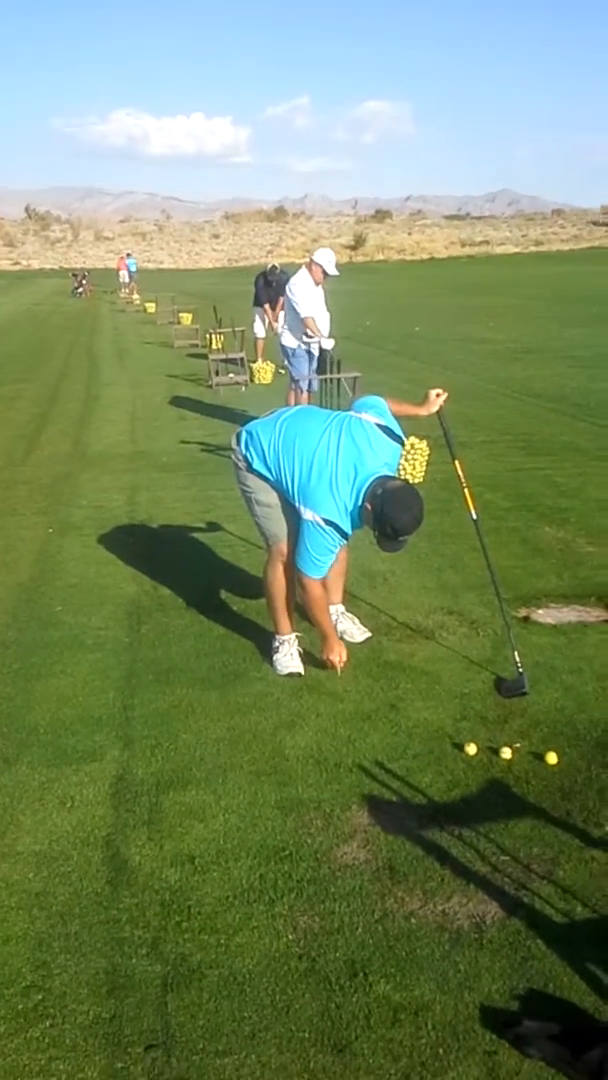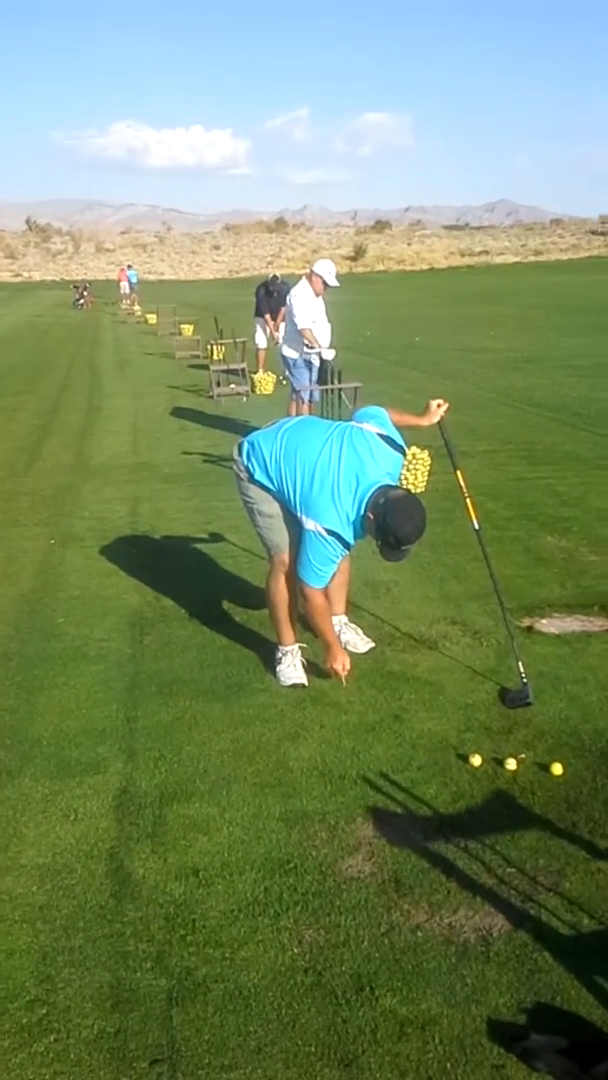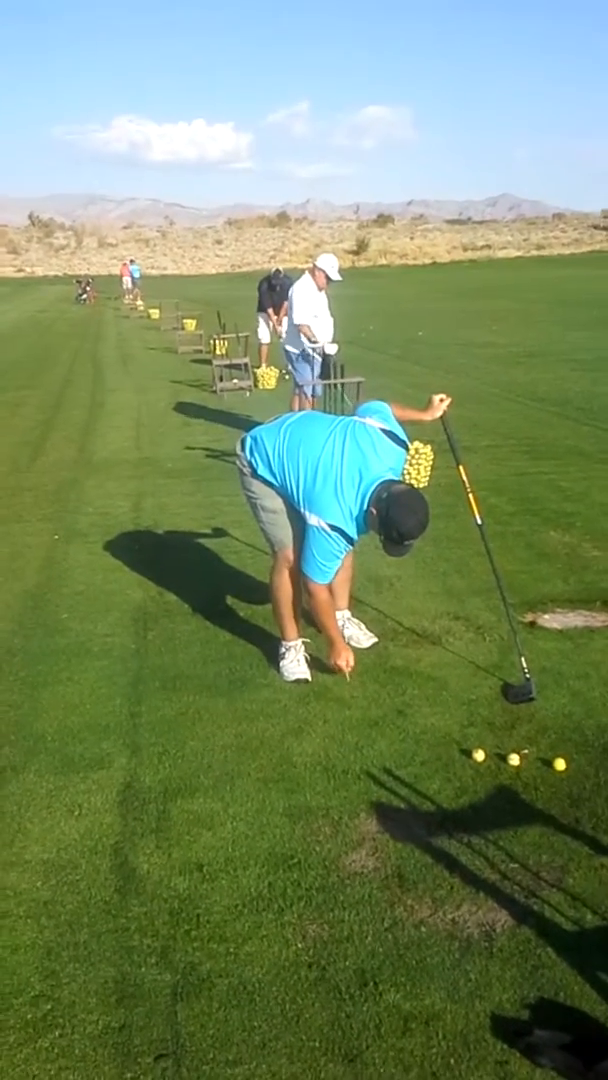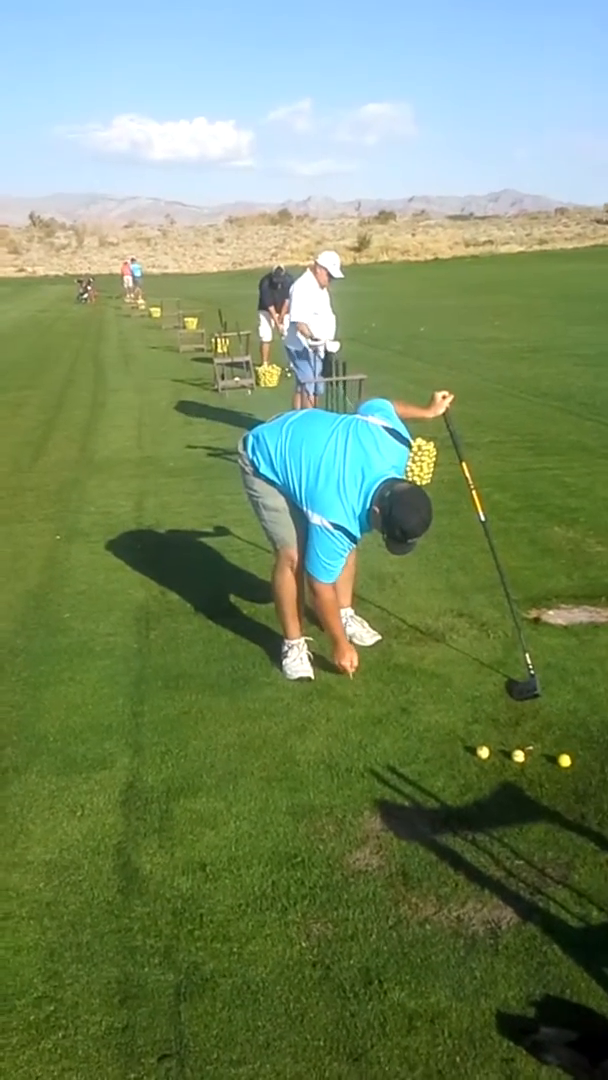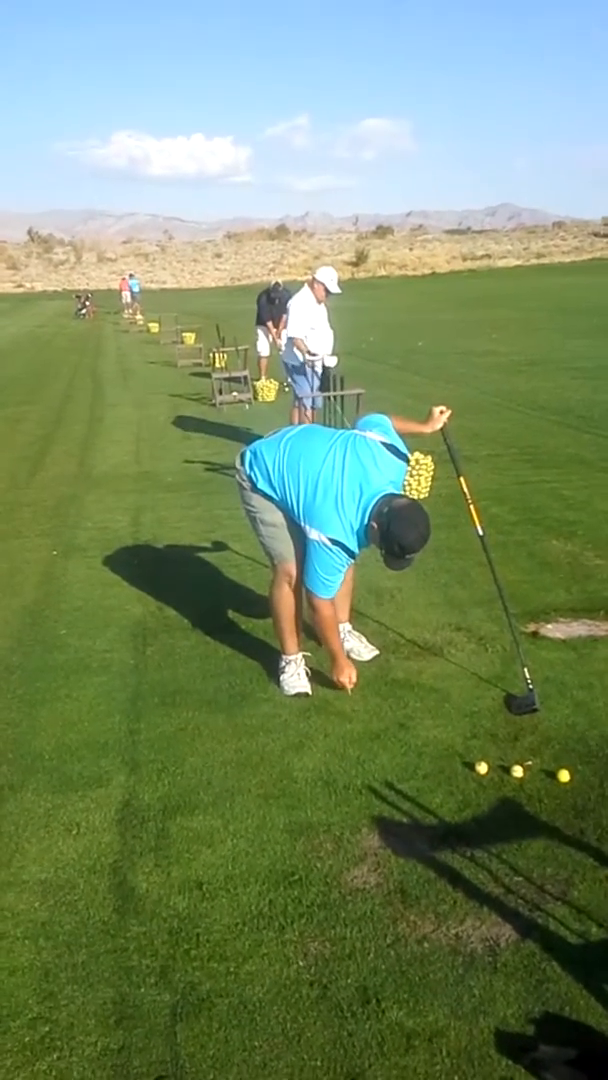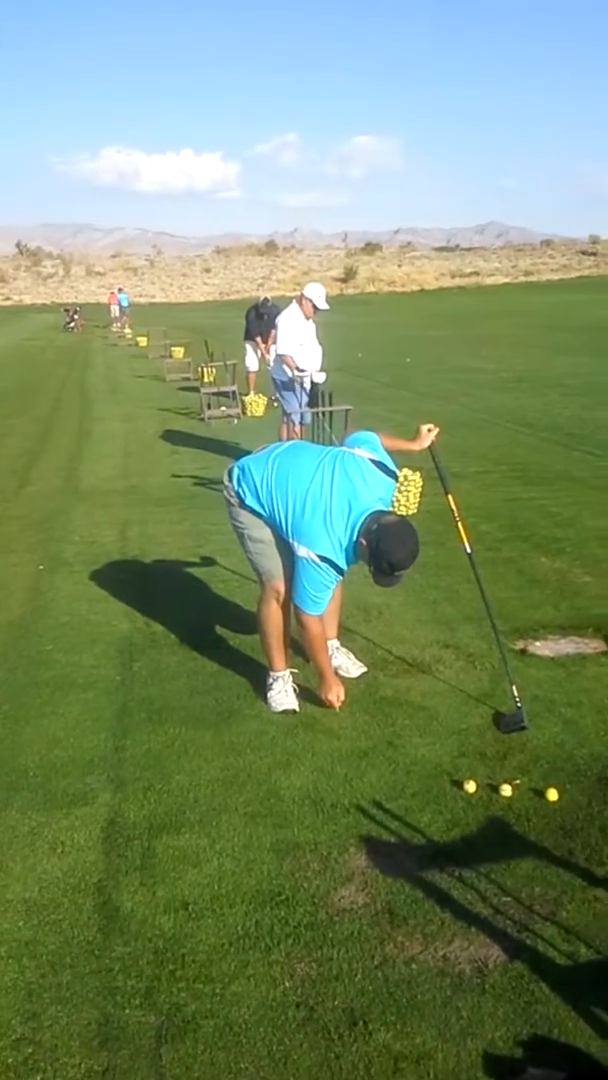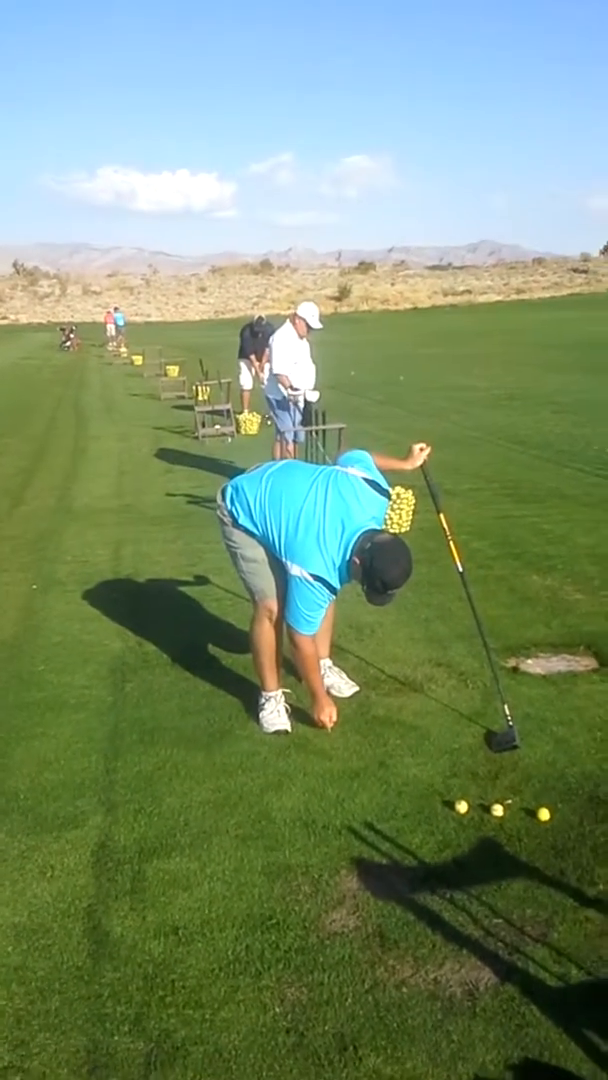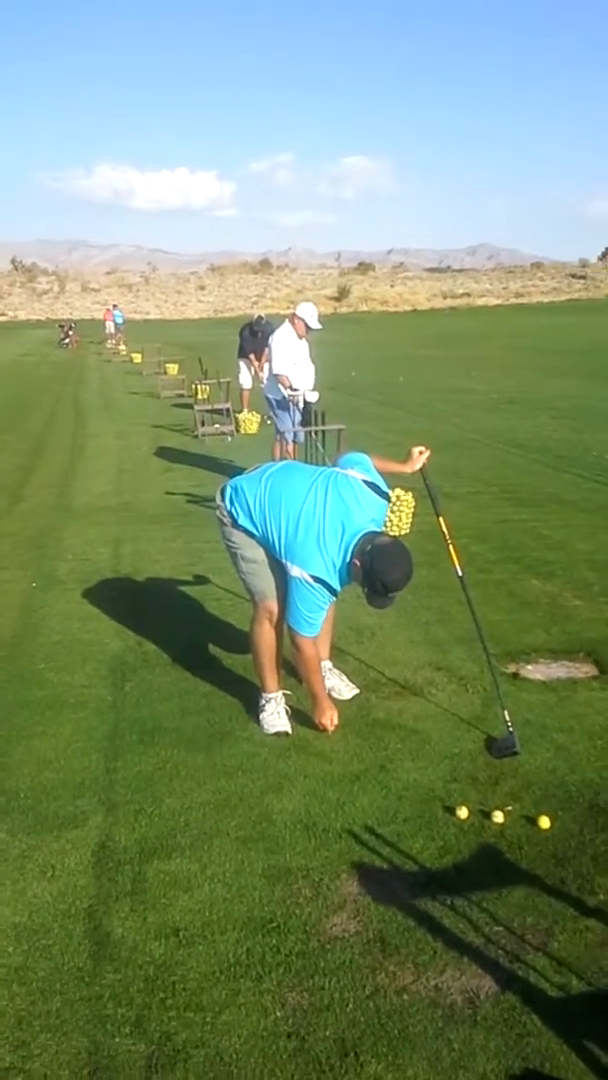
dt=0.1s
person 1, frame 1
left shoulder: (389, 442)
right shoulder: (327, 515)
left elbow: (368, 402)
right elbow: (310, 581)
left wrist: (421, 409)
right wrist: (330, 640)
right hip: (257, 456)
left knee: (337, 540)
right knee: (284, 550)
left ankle: (335, 611)
right ankle: (284, 639)
person 1, frame 2
left shoulder: (391, 452)
right shoulder: (329, 525)
left elbow: (369, 412)
right elbow: (311, 591)
left wrist: (423, 419)
right wrist: (333, 649)
left hip: (296, 439)
right hip: (259, 468)
left knee: (339, 550)
right knee: (286, 561)
left ankle: (338, 621)
right ankle: (287, 650)
person 1, frame 3
left shoulder: (394, 447)
right shoulder: (332, 520)
left elbow: (373, 407)
right elbow: (316, 587)
left wrist: (425, 414)
right wrist: (337, 645)
right hip: (262, 463)
left knee: (343, 545)
right knee: (290, 556)
left ankle: (341, 616)
right ankle: (290, 645)
person 1, frame 4
left shoulder: (396, 444)
right shoulder: (336, 518)
left elbow: (375, 406)
right elbow: (320, 586)
left wrist: (427, 411)
right wrist: (340, 645)
right hip: (263, 460)
left knee: (345, 543)
right knee: (293, 555)
left ankle: (345, 614)
right ankle: (293, 644)
person 1, frame 5
left shoulder: (395, 459)
right shoulder: (334, 534)
left elbow: (372, 421)
right elbow: (320, 603)
left wrist: (425, 426)
right wrist: (339, 661)
right hip: (261, 476)
left knee: (344, 558)
right knee: (290, 570)
left ankle: (343, 629)
right ankle: (291, 659)
person 1, frame 6
left shoulder: (382, 476)
right shoulder: (322, 551)
left elbow: (361, 437)
right elbow: (308, 619)
left wrist: (414, 444)
right wrist: (327, 679)
right hip: (249, 492)
left knee: (331, 576)
right knee: (278, 587)
left ankle: (331, 647)
right ankle: (278, 676)
person 1, frame 7
left shoulder: (376, 495)
right shoulder: (315, 570)
left elbow: (354, 456)
right elbow: (301, 639)
left wrist: (406, 463)
right wrist: (320, 699)
left hip: (278, 482)
right hip: (242, 512)
left knee: (324, 595)
right knee: (271, 606)
left ankle: (323, 666)
right ankle: (270, 696)
person 1, frame 8
left shoulder: (376, 498)
right shoulder: (316, 571)
left elbow: (353, 459)
right elbow: (302, 641)
left wrist: (405, 466)
right wrist: (321, 702)
right hip: (241, 510)
left knee: (324, 598)
right knee: (271, 607)
left ankle: (323, 668)
right ankle: (270, 698)
